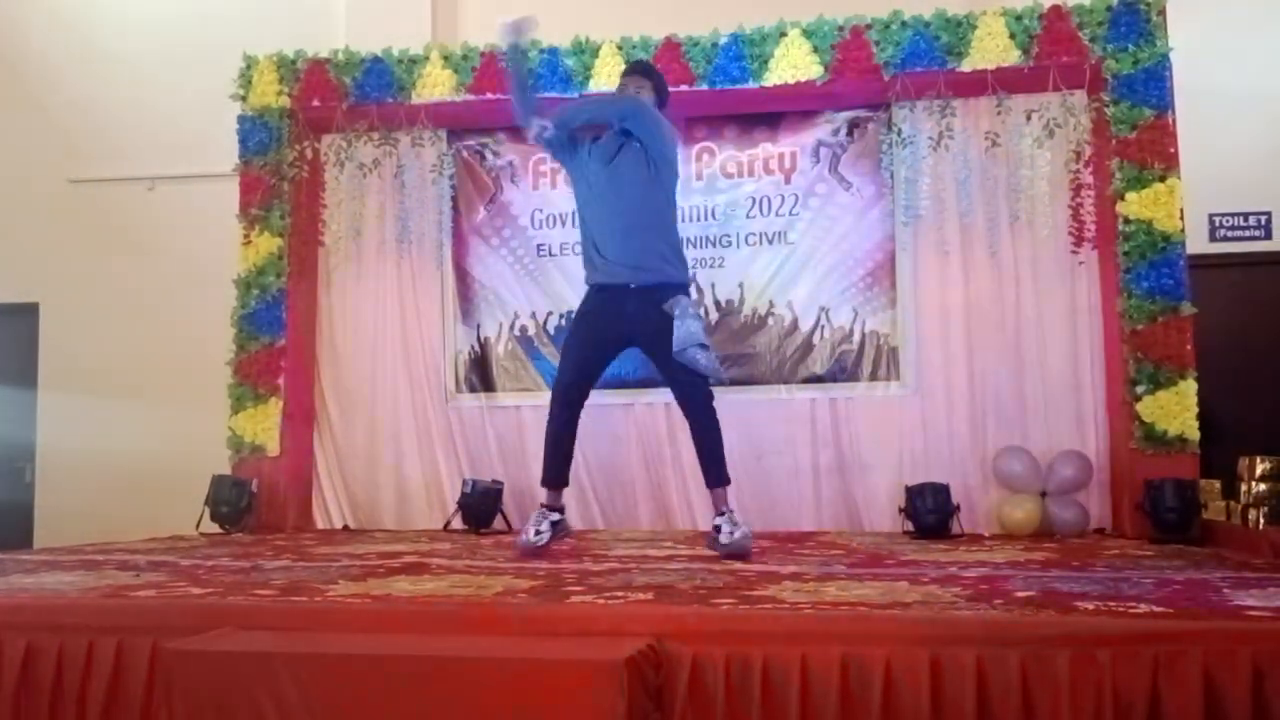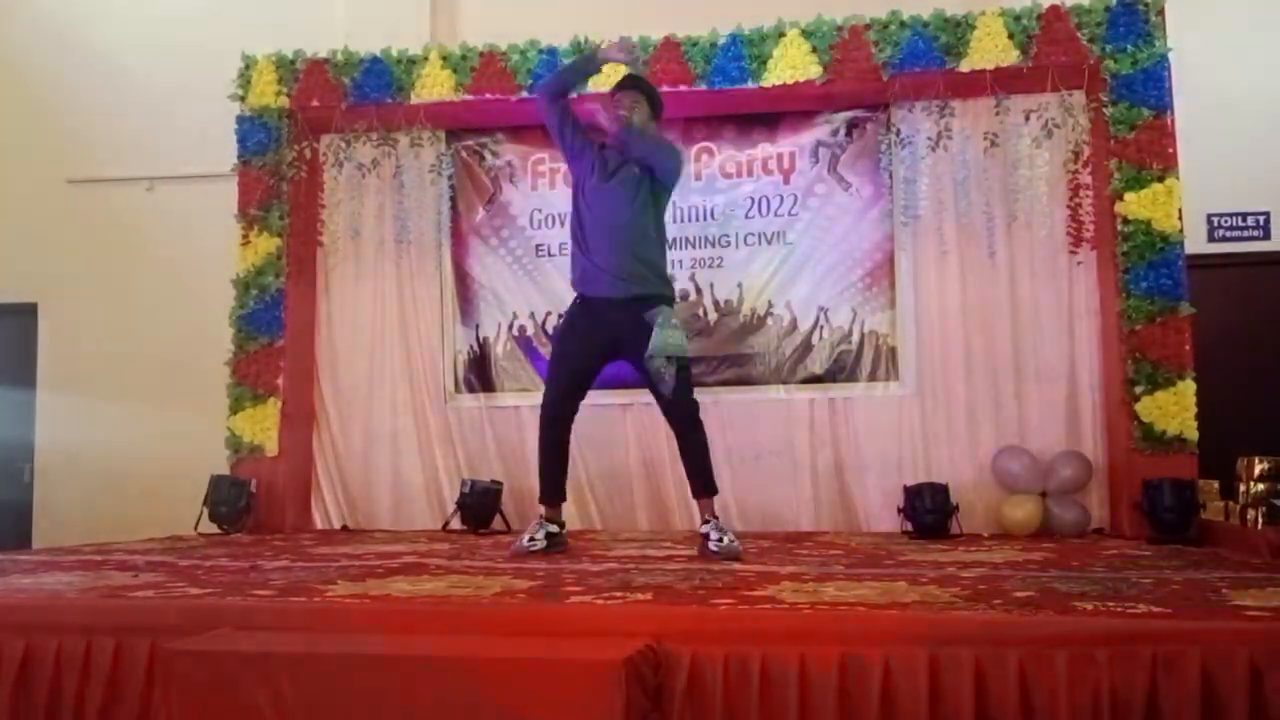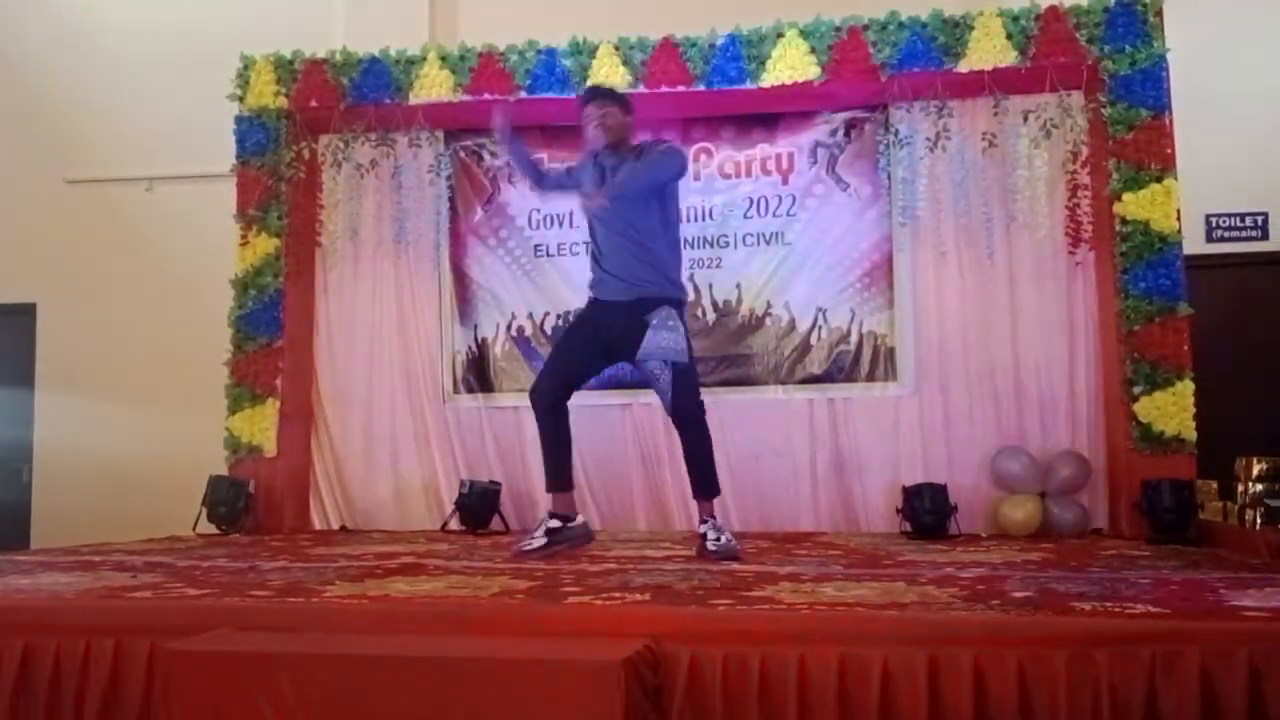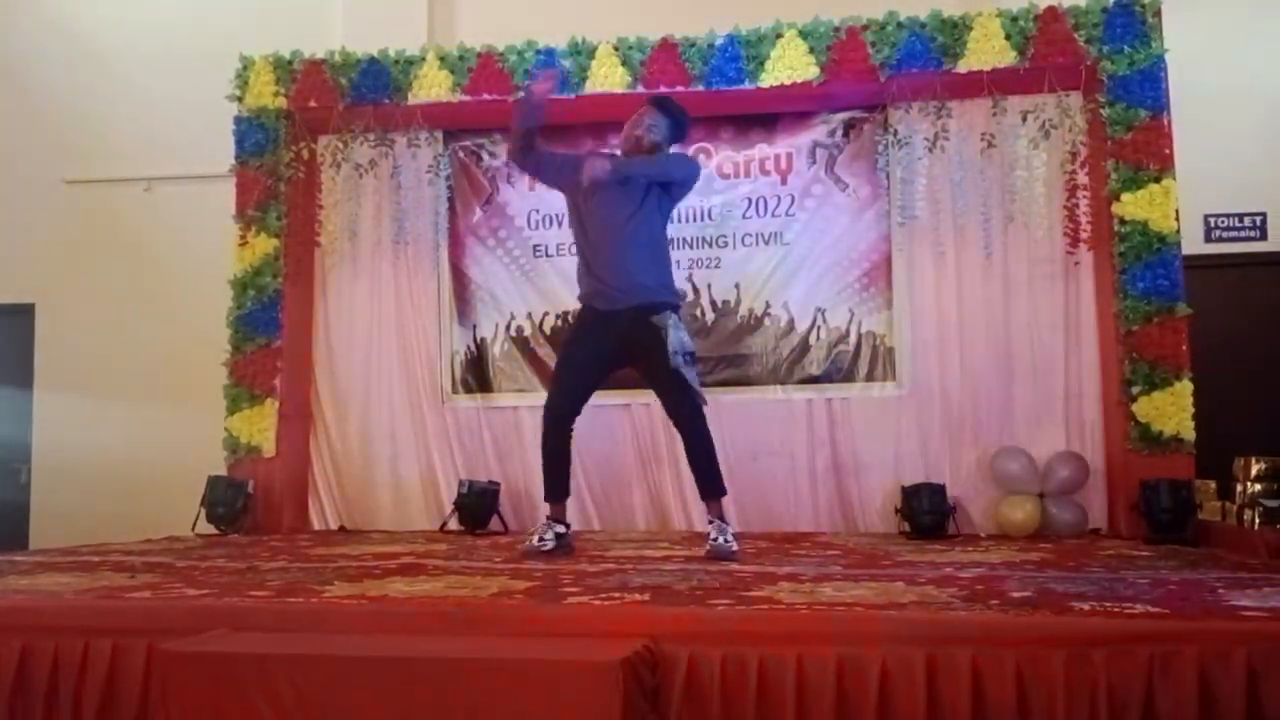
dt=0.5s
person 1, frame 1
left shoulder: (659, 140)
right shoulder: (581, 146)
left elbow: (630, 109)
right elbow: (528, 115)
left wrist: (557, 119)
right wrist: (516, 51)
left hip: (663, 295)
right hip: (605, 295)
left knee: (696, 399)
right knee: (565, 394)
left ankle: (723, 517)
right ankle: (551, 509)
person 1, frame 2
left shoulder: (659, 157)
right shoulder: (584, 151)
left elbow: (667, 155)
right elbow: (550, 94)
left wrist: (613, 148)
right wrist: (601, 57)
left hip: (646, 308)
right hip: (590, 308)
left knee: (683, 412)
right knee: (555, 410)
left ankle: (711, 524)
right ankle: (549, 521)
person 1, frame 3
left shoulder: (657, 156)
right shoulder: (590, 168)
left elbow: (670, 164)
right elbow: (542, 181)
left wrist: (609, 195)
right wrist: (508, 139)
left hip: (655, 307)
right hip: (603, 308)
left knee: (686, 409)
right knee: (546, 393)
left ankle: (709, 523)
right ankle: (563, 515)
person 1, frame 4
left shoulder: (663, 178)
right shoulder: (580, 172)
left elbow: (688, 168)
right elbow: (523, 155)
left wrist: (615, 168)
right wrist: (531, 106)
left hip: (651, 316)
right hip: (596, 318)
left knee: (688, 415)
right knee: (557, 413)
left ankle: (717, 522)
right ankle: (555, 522)
